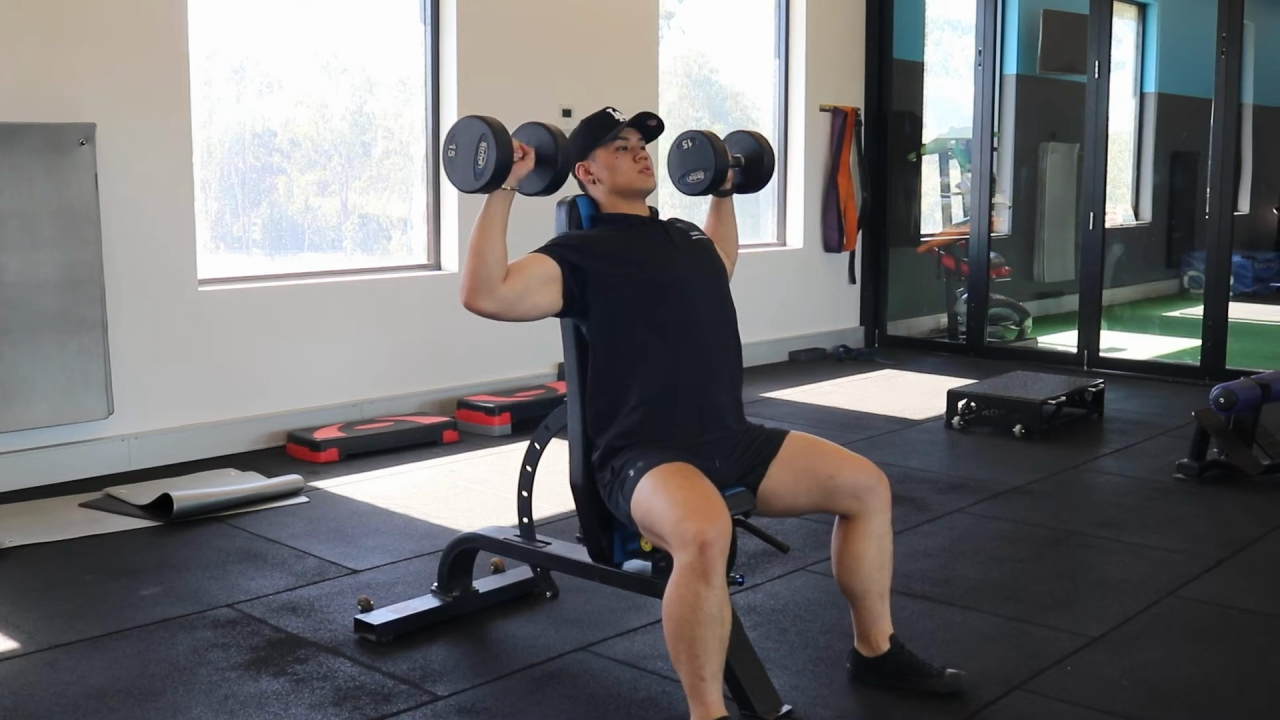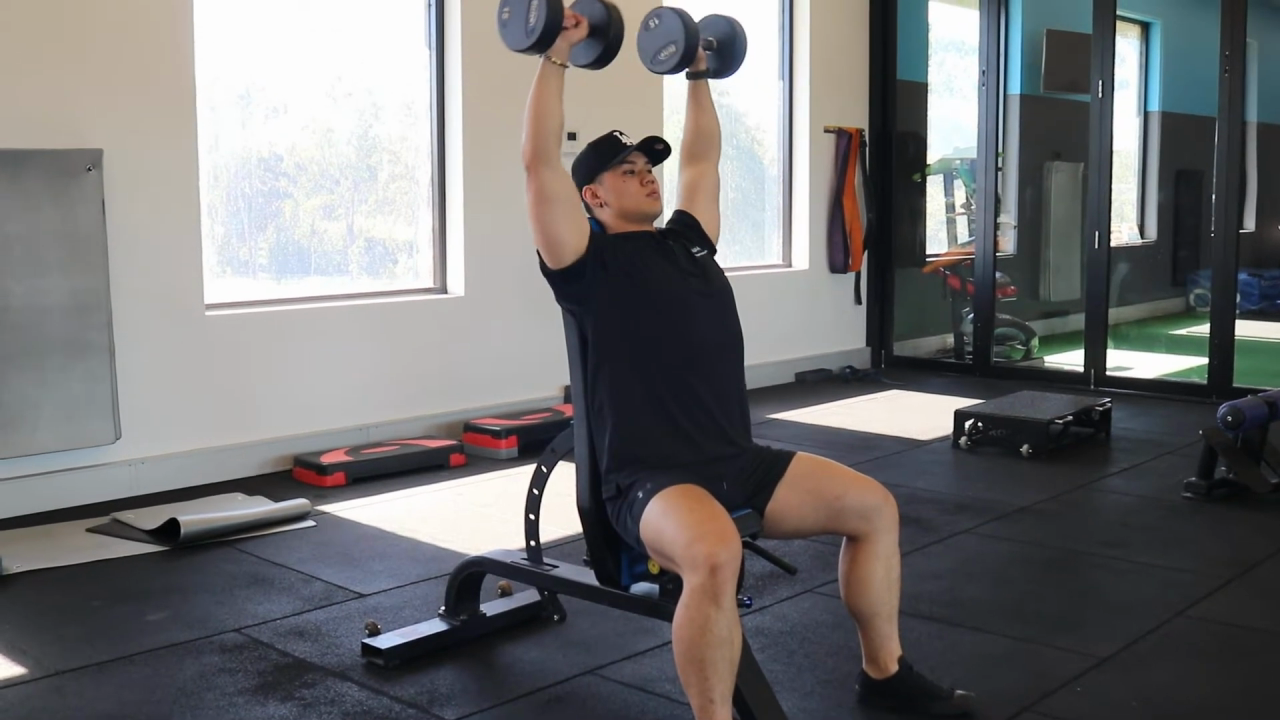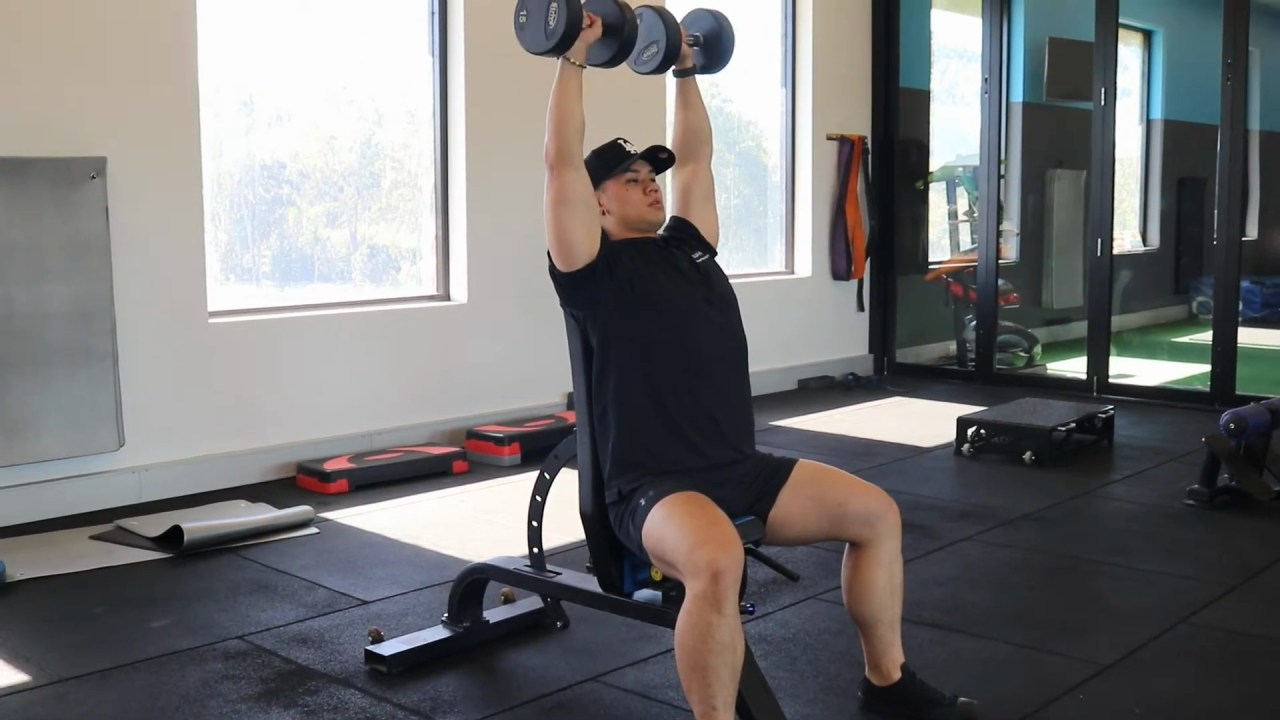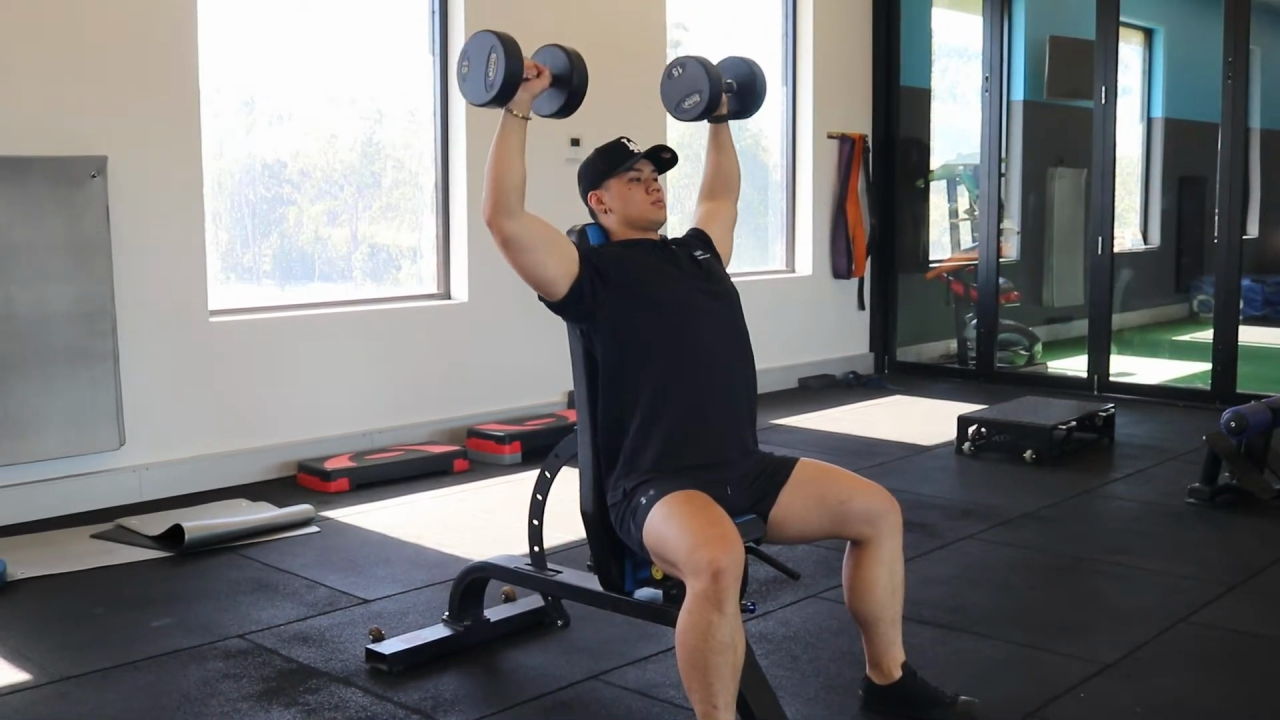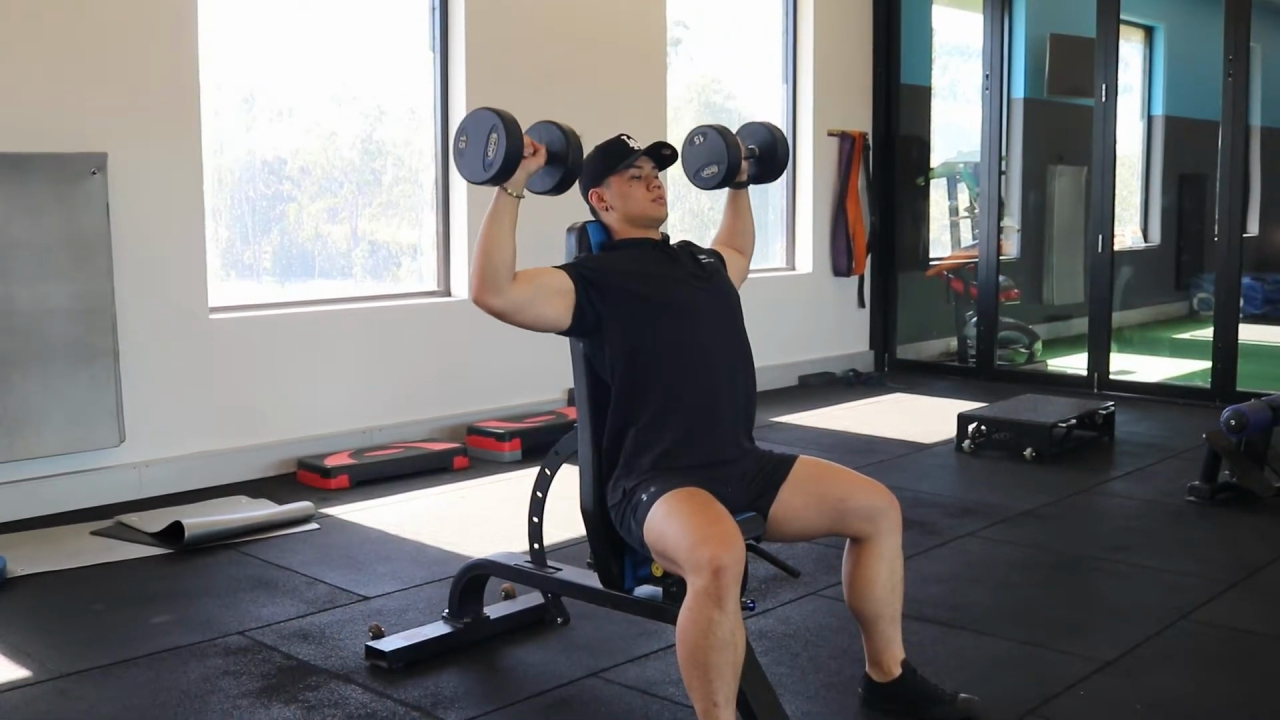
dt=1s
person 1, frame 1
left shoulder: (685, 234)
right shoulder: (583, 252)
left elbow: (721, 264)
right elbow: (483, 294)
left wrist: (723, 191)
right wrist: (502, 190)
left hip: (731, 438)
right hip: (645, 455)
left knee: (867, 486)
right knee: (704, 535)
left ankle: (875, 650)
person 1, frame 2
left shoulder: (687, 238)
right shoulder: (592, 262)
left elbow: (704, 156)
right elbow: (539, 162)
left wrist: (698, 75)
right wrist: (556, 56)
left hip: (738, 459)
right hip: (652, 478)
left knee: (874, 507)
right knee: (715, 556)
person 1, frame 3
left shoulder: (687, 246)
right shoulder: (597, 269)
left elbow: (695, 158)
right elbow: (561, 163)
left wrist: (684, 72)
right wrist: (575, 55)
left hip: (740, 467)
right hip: (656, 485)
left knee: (876, 513)
right knee: (717, 563)
person 1, frame 4
left shoulder: (695, 251)
right shoulder: (596, 272)
left elbow: (722, 195)
right elbow: (503, 217)
left wrist: (718, 120)
right wrist: (518, 109)
left hip: (745, 467)
right hip: (657, 484)
left knee: (878, 511)
right knee: (717, 563)
person 1, frame 5
left shoulder: (697, 258)
right shoulder: (597, 276)
left elbow: (736, 257)
right elbow: (494, 292)
left wrist: (738, 186)
right wrist: (512, 186)
left hip: (744, 465)
right hip: (658, 481)
left knee: (878, 509)
right knee: (718, 561)
